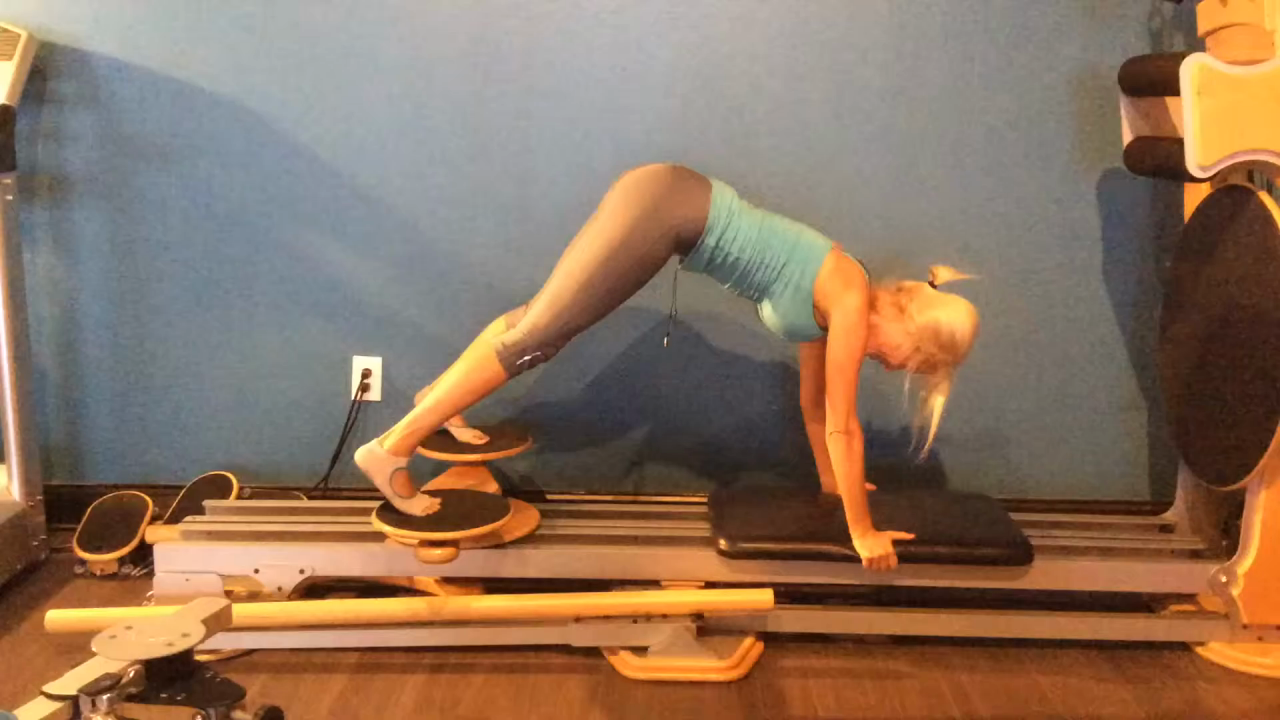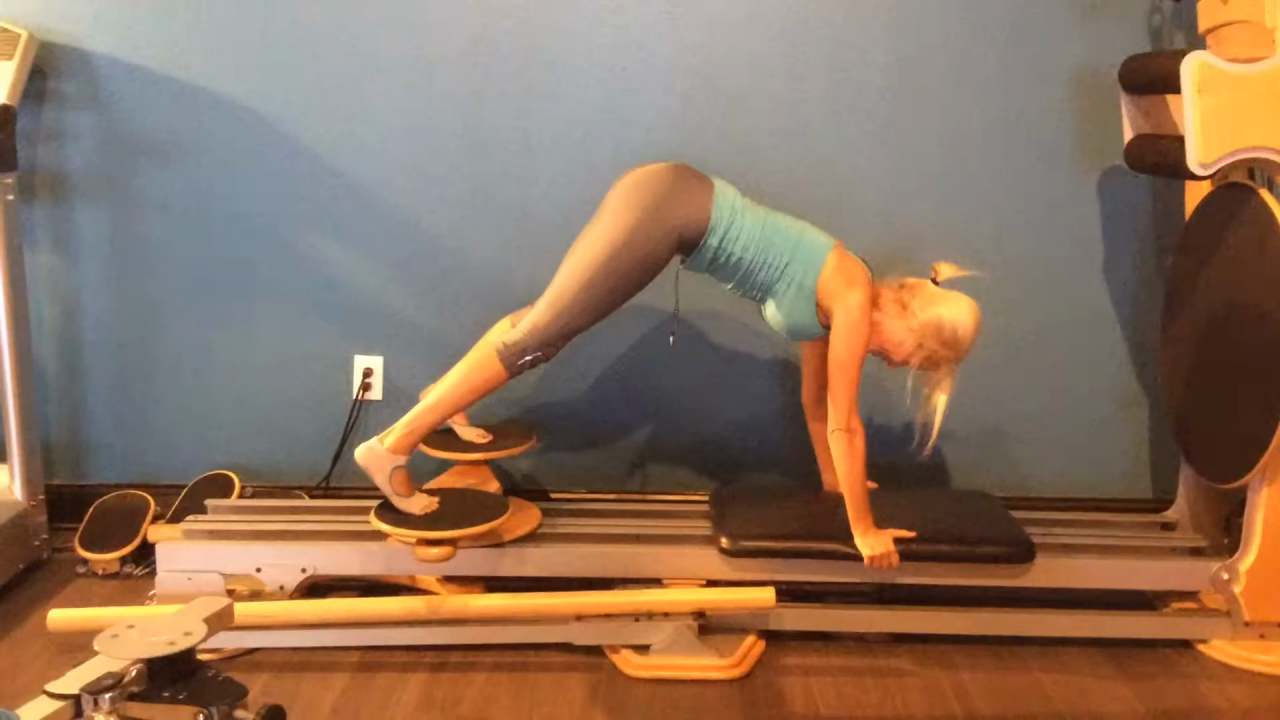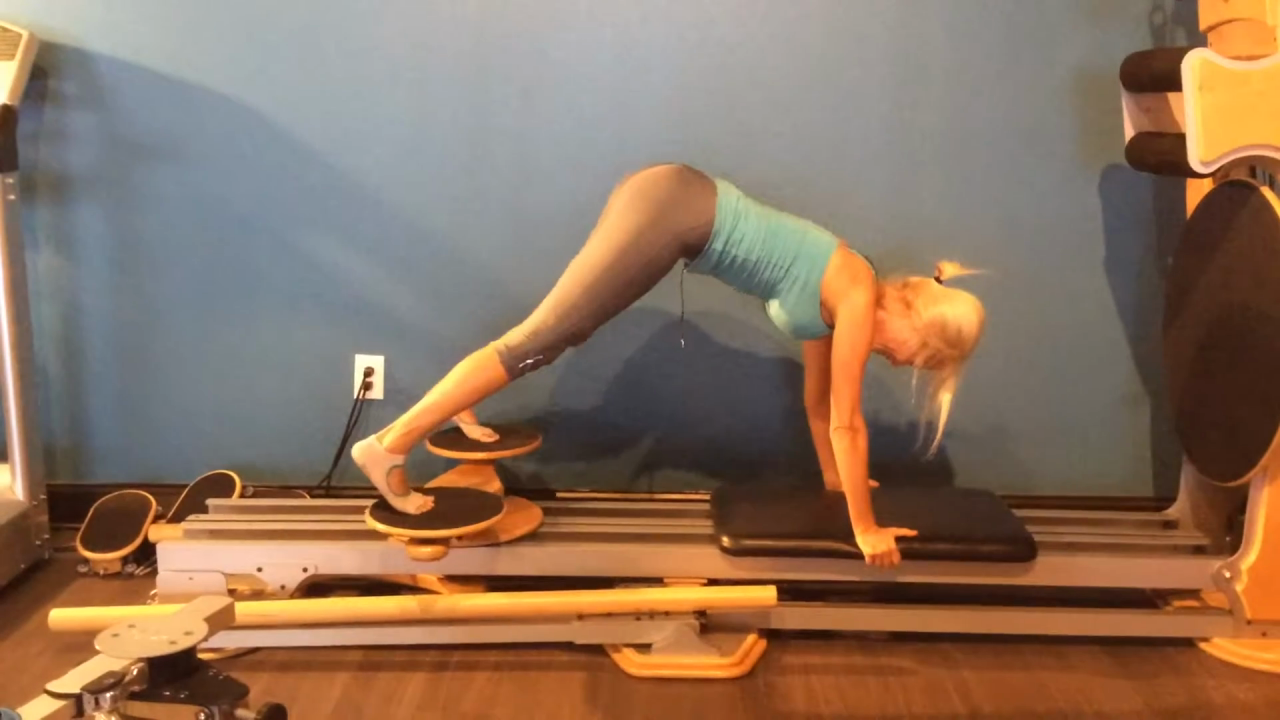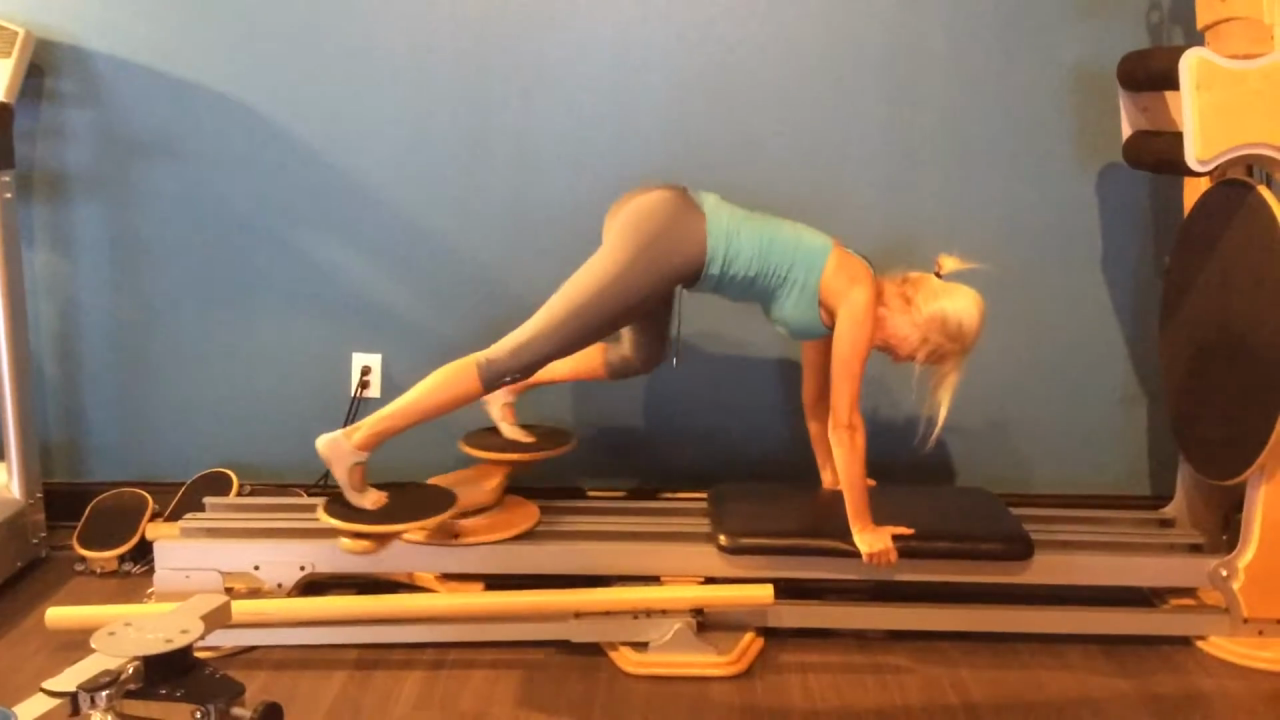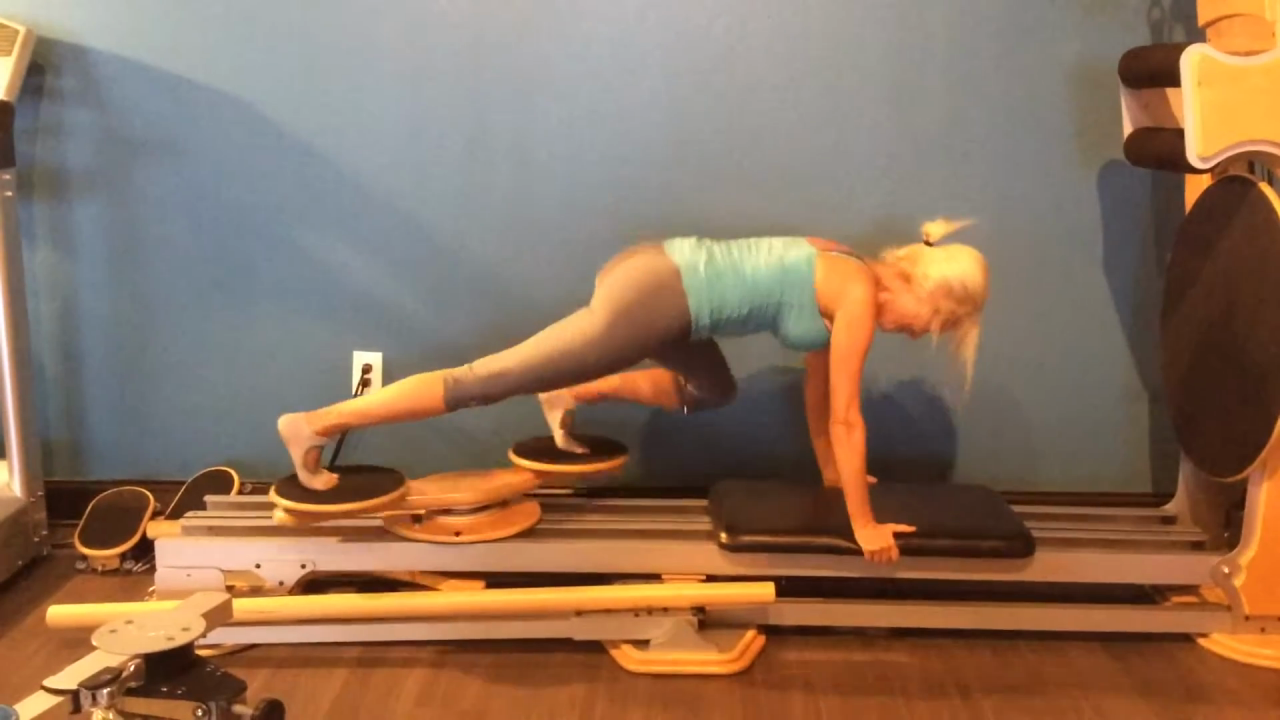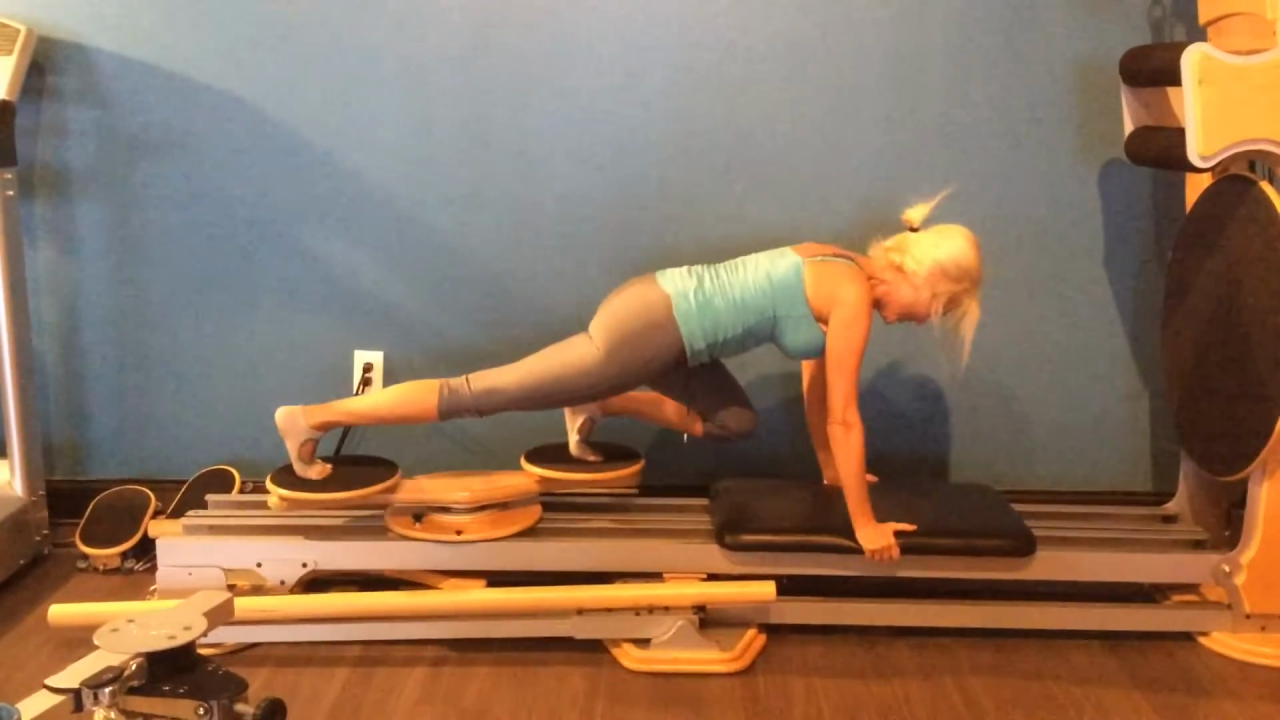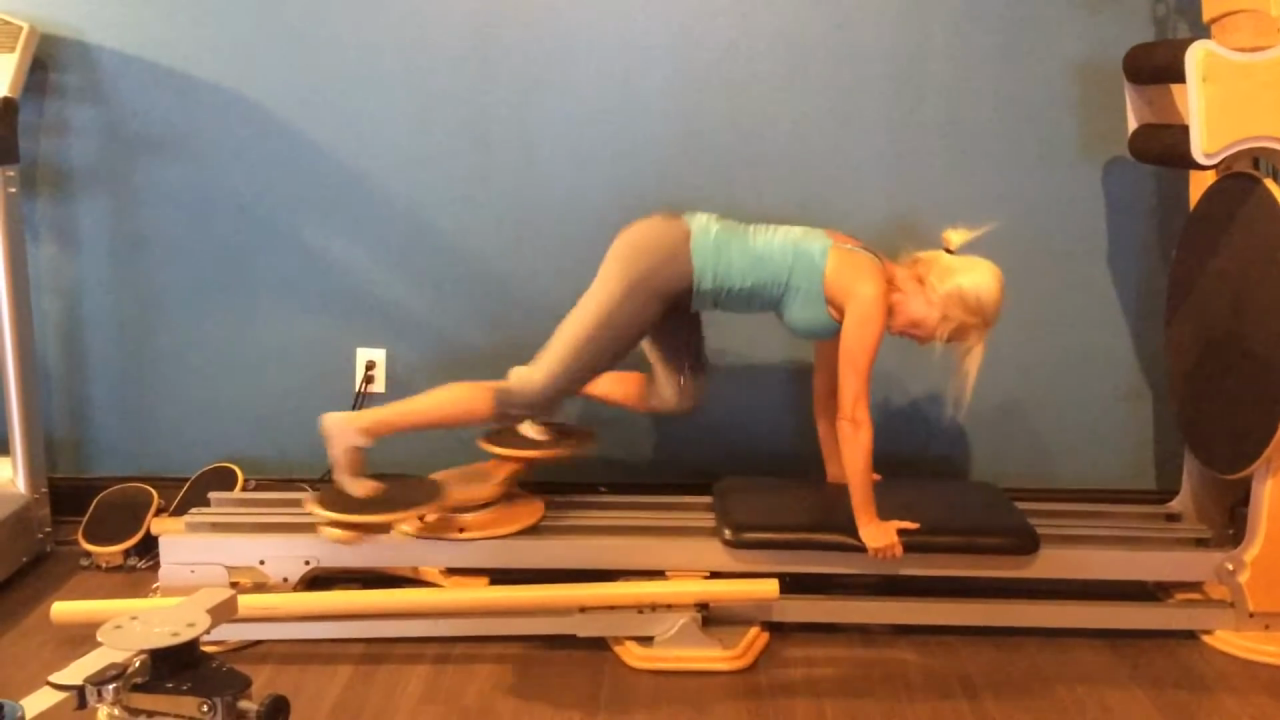
dt=0.4s
person 1, frame 1
left shoulder: (829, 308)
right shoulder: (852, 302)
left elbow: (814, 405)
right elbow: (843, 425)
left wrist: (832, 484)
right wrist: (863, 531)
left hip: (665, 203)
right hip: (665, 206)
left knee: (541, 315)
right knee: (538, 335)
left ankle: (438, 396)
right ankle: (391, 447)
person 1, frame 2
left shoulder: (833, 304)
right shoulder: (856, 300)
left elbow: (816, 403)
right elbow: (844, 423)
left wrist: (834, 482)
right wrist: (864, 529)
left hip: (668, 203)
right hip: (669, 206)
left knee: (546, 314)
right knee: (541, 336)
left ankle: (442, 394)
right ankle: (391, 446)
person 1, frame 3
left shoulder: (837, 301)
right shoulder: (860, 297)
left elbow: (817, 401)
right elbow: (847, 421)
left wrist: (833, 479)
right wrist: (865, 527)
left hip: (669, 201)
right hip: (671, 208)
left knee: (567, 325)
right knee: (540, 340)
left ankle: (457, 398)
right ankle: (389, 445)
person 1, frame 4
left shoulder: (835, 296)
right shoulder: (861, 295)
left elbow: (816, 401)
right elbow: (844, 420)
left wrist: (831, 477)
right wrist: (862, 526)
left hip: (666, 219)
right hip: (667, 235)
left knee: (641, 355)
right knee: (518, 354)
left ankle: (509, 394)
right ankle: (353, 441)
person 1, frame 5
left shoulder: (842, 274)
right shoulder: (860, 293)
left elbow: (818, 386)
right elbow: (844, 418)
left wrist: (832, 475)
right wrist: (864, 523)
left hip: (657, 273)
right hip: (651, 298)
left knee: (712, 391)
right knee: (486, 381)
left ankle: (571, 394)
right ankle: (315, 424)
person 1, frame 6
left shoulder: (837, 270)
right shoulder: (855, 295)
left elbow: (816, 389)
right elbow: (843, 418)
left wrist: (833, 474)
right wrist: (864, 522)
left hip: (655, 307)
right hip: (644, 331)
left knee: (736, 421)
right knee: (478, 395)
left ankle: (596, 405)
right ankle: (309, 418)
person 1, frame 7
left shoulder: (853, 281)
right shoulder: (872, 291)
left elbow: (826, 390)
right elbow: (850, 414)
left wrist: (839, 475)
right wrist: (867, 521)
left hip: (665, 250)
right hip: (660, 260)
left knee: (682, 397)
right knee: (538, 391)
left ankle: (528, 387)
right ankle: (359, 427)
